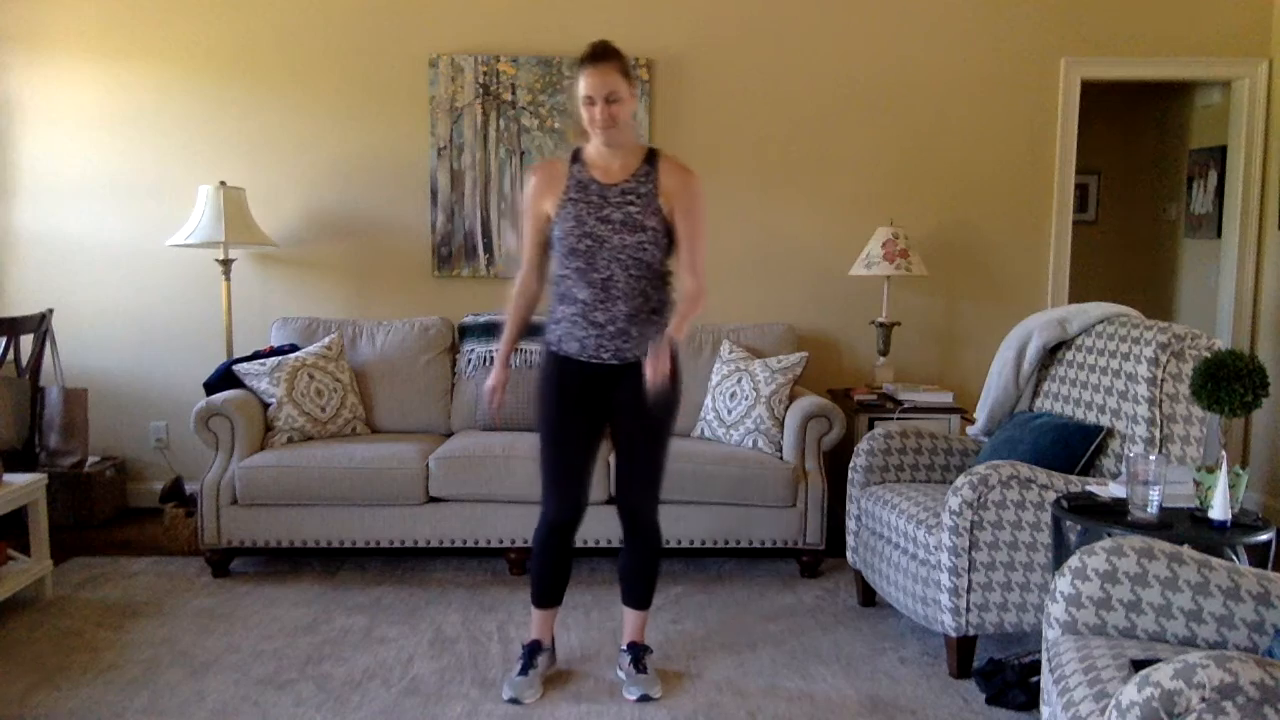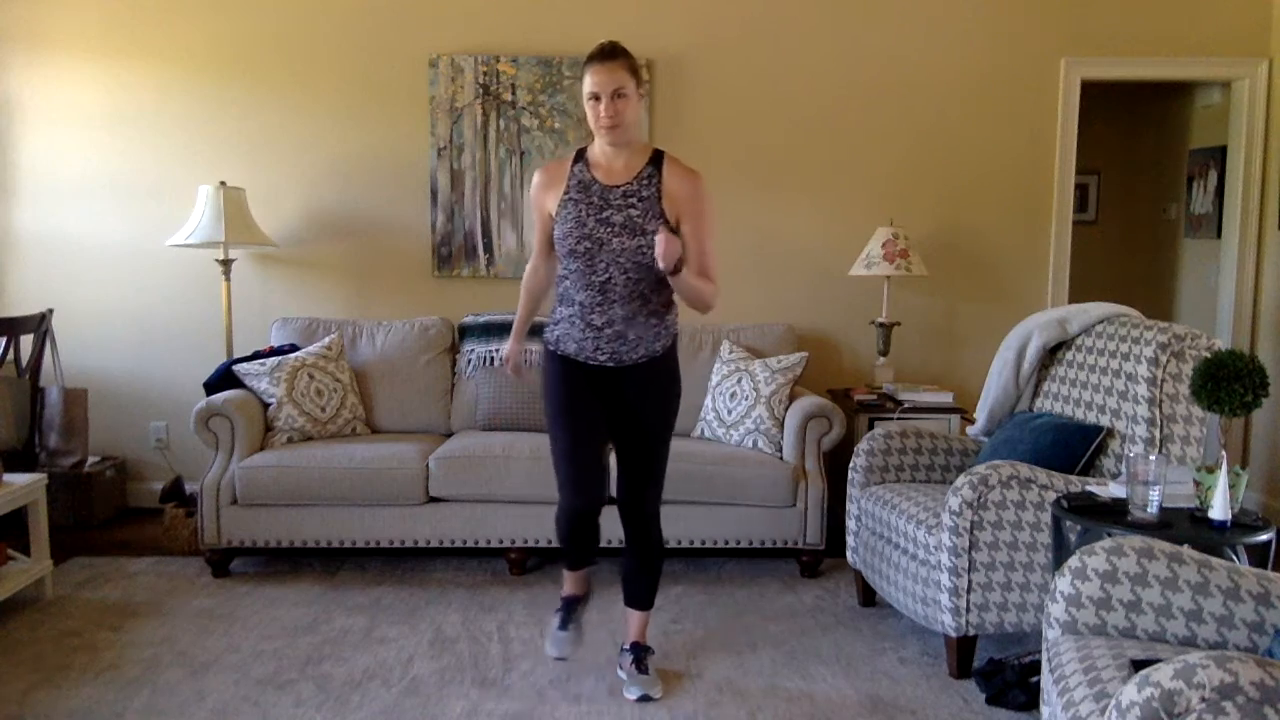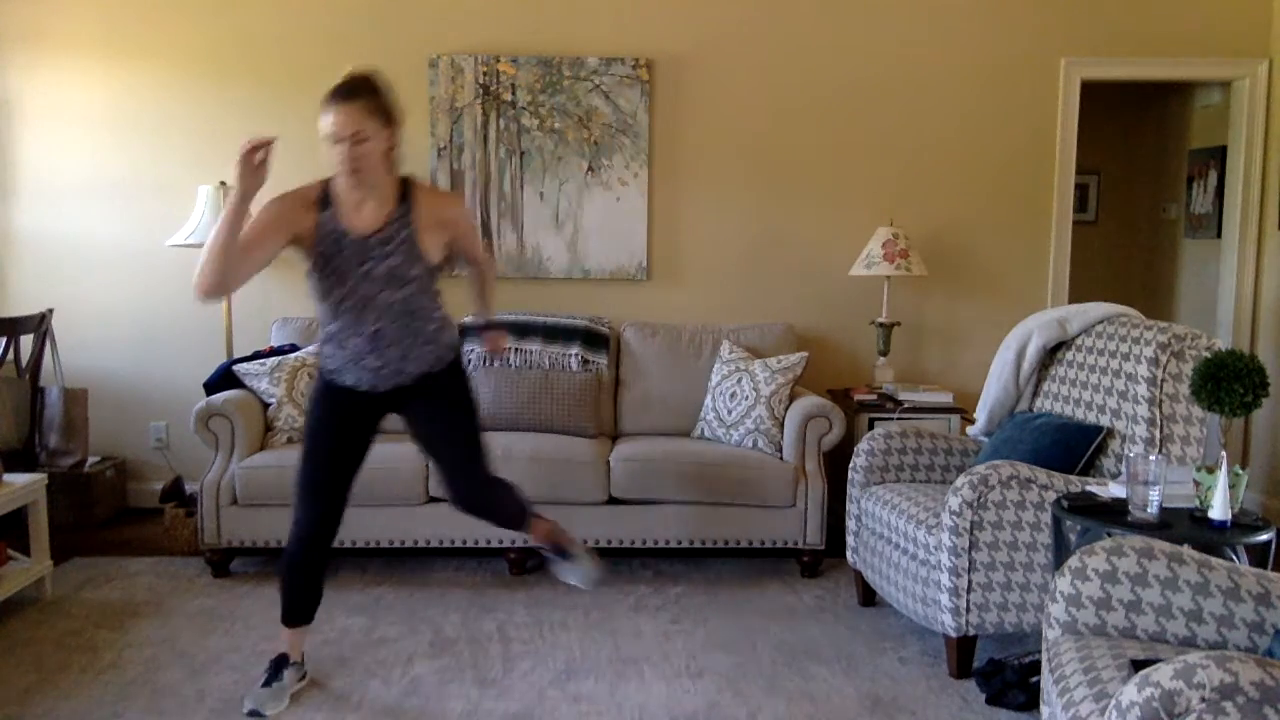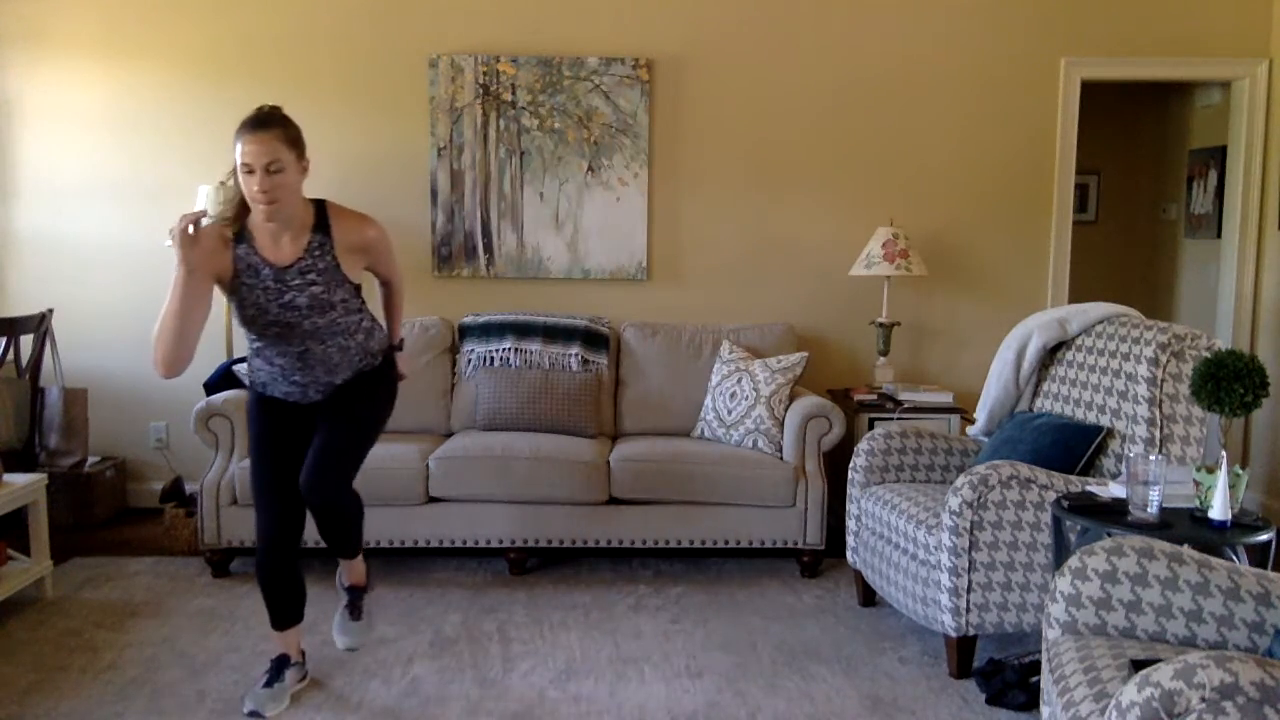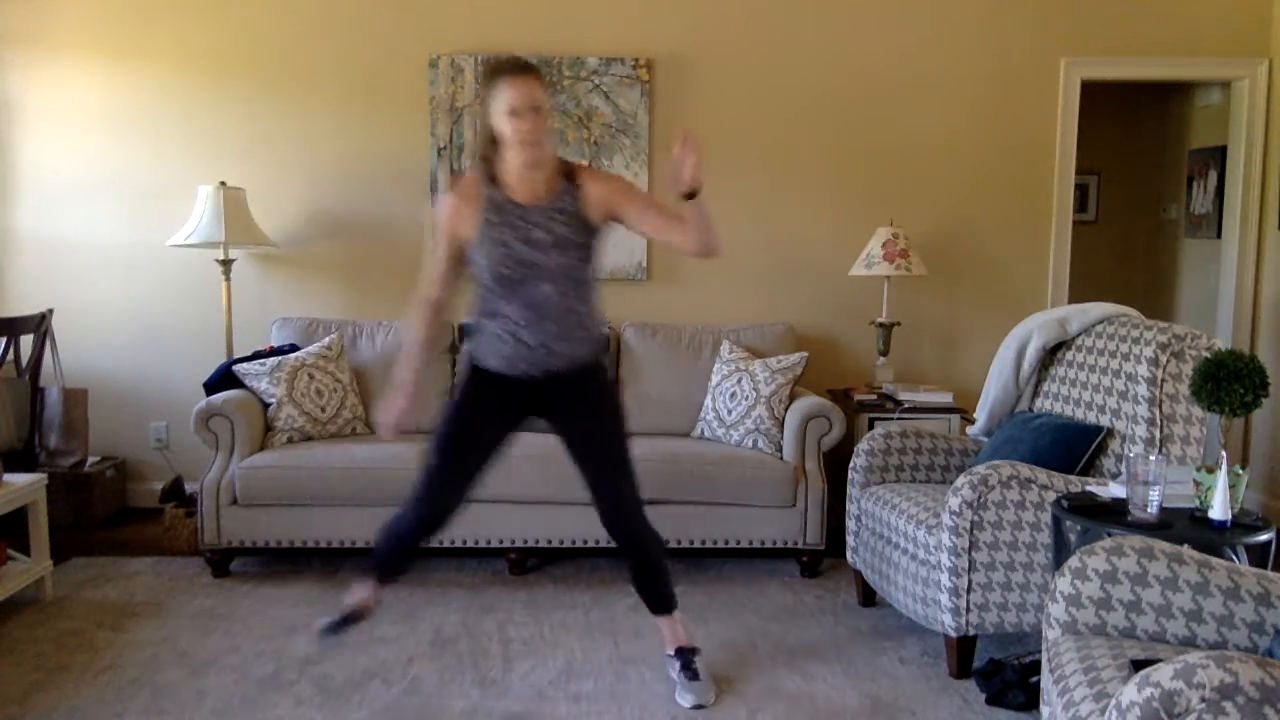
dt=0.7s
person 1, frame 1
left shoulder: (674, 179)
right shoulder: (547, 181)
left elbow: (693, 285)
right elbow: (529, 277)
left wrist: (667, 343)
right wrist: (502, 358)
left hip: (644, 368)
right hip: (569, 365)
left knee: (638, 508)
right knee: (560, 508)
left ankle: (633, 647)
right ankle: (539, 644)
person 1, frame 2
left shoulder: (680, 182)
right shoulder: (551, 178)
left elbow: (708, 298)
left wrist: (676, 269)
right wrist: (518, 332)
left hip: (648, 368)
right hip: (572, 363)
left knee: (640, 508)
right knee: (580, 497)
left ankle: (635, 646)
right ankle: (574, 590)
person 1, frame 3
left shoulder: (436, 210)
right shoulder: (300, 208)
left elbow: (479, 259)
right elbow: (208, 288)
left wrist: (489, 323)
right wrist: (241, 197)
left hip: (431, 374)
right hip: (344, 383)
left knee: (472, 489)
right knee: (312, 526)
left ankle: (546, 533)
right ankle: (289, 659)
person 1, frame 4
left shoulder: (354, 232)
right shoulder: (216, 244)
left elbow: (392, 279)
right elbow: (168, 366)
left wrist: (394, 344)
right wrist: (187, 271)
left hip: (360, 379)
right hip: (277, 393)
left knee: (320, 482)
right knee: (274, 535)
left ankle: (353, 577)
right ankle: (289, 657)
person 1, frame 5
left shoulder: (593, 188)
right shoulder: (462, 200)
left elbow: (701, 246)
right elbow: (434, 296)
left wrist: (689, 192)
right wrist: (402, 380)
left hip: (578, 375)
right hip: (496, 374)
left knee: (623, 512)
right knee: (433, 500)
left ankle: (678, 647)
right ankle: (366, 593)
